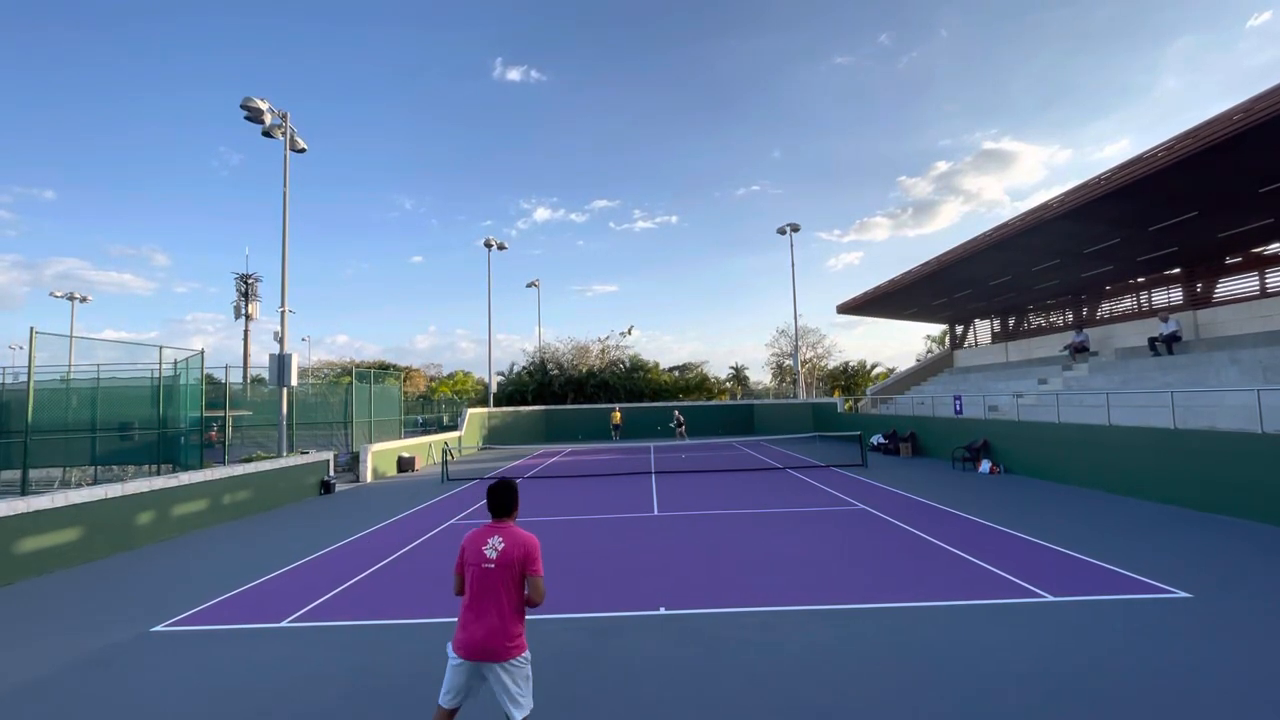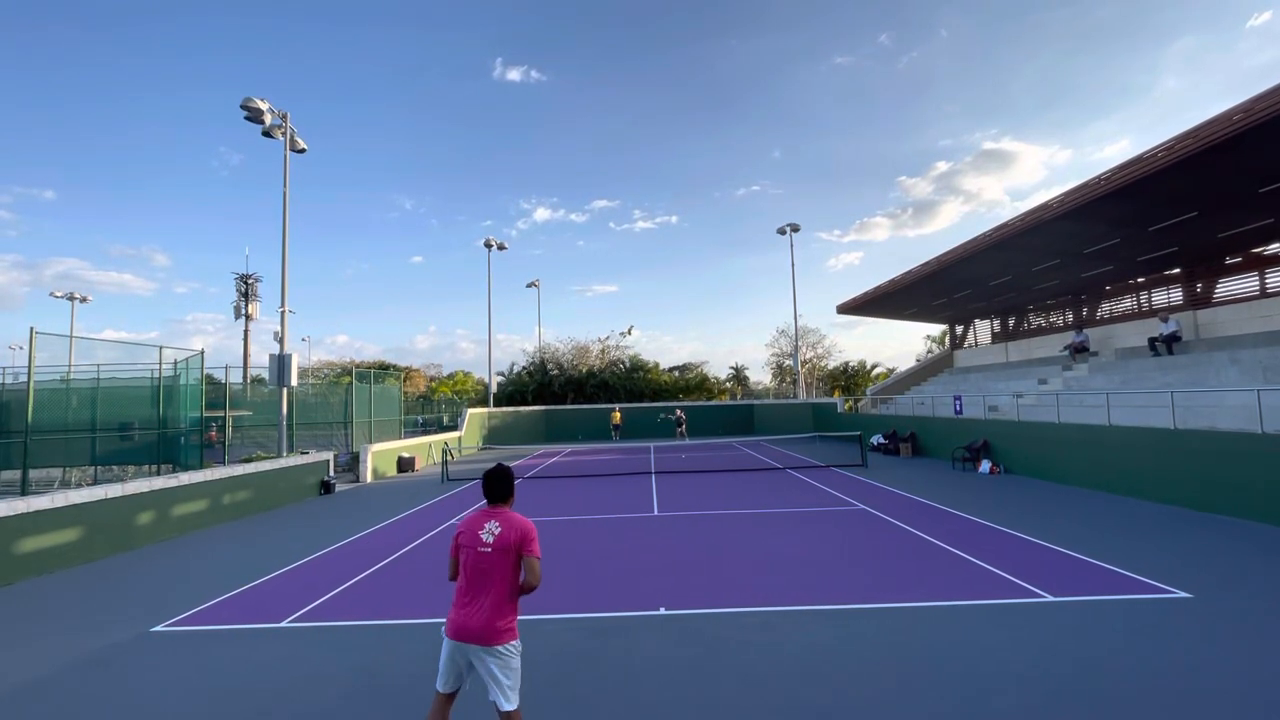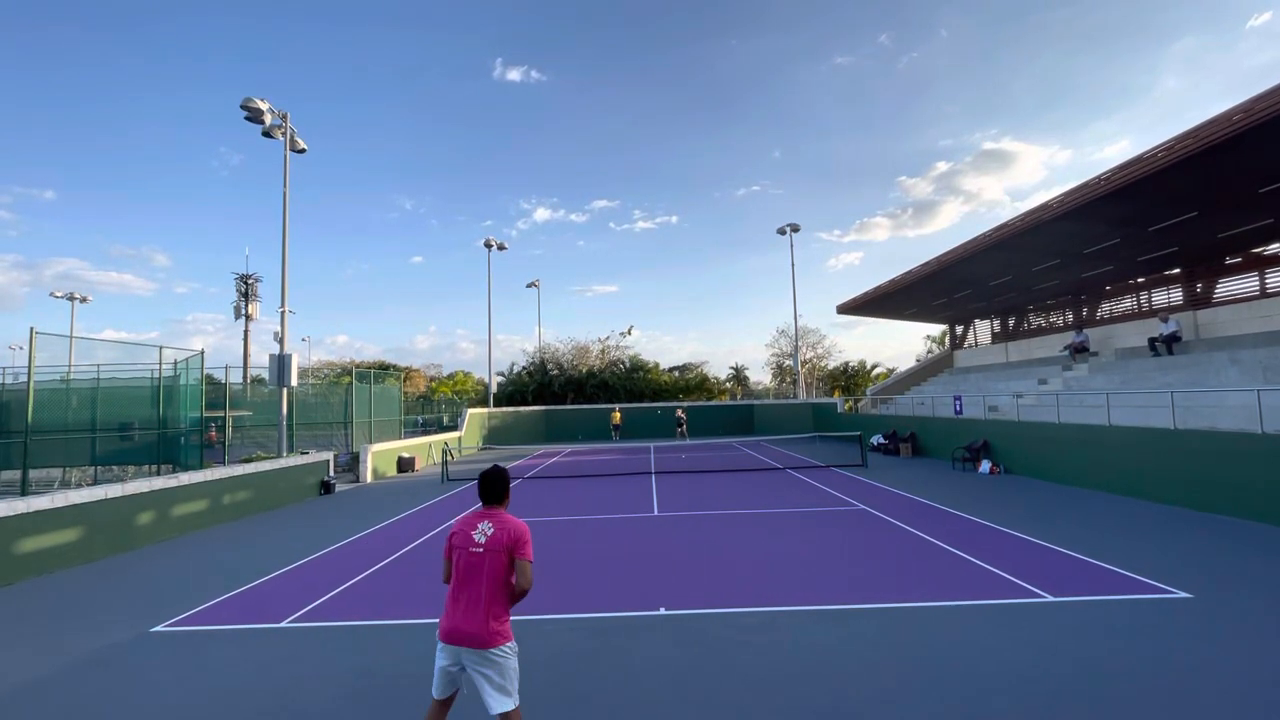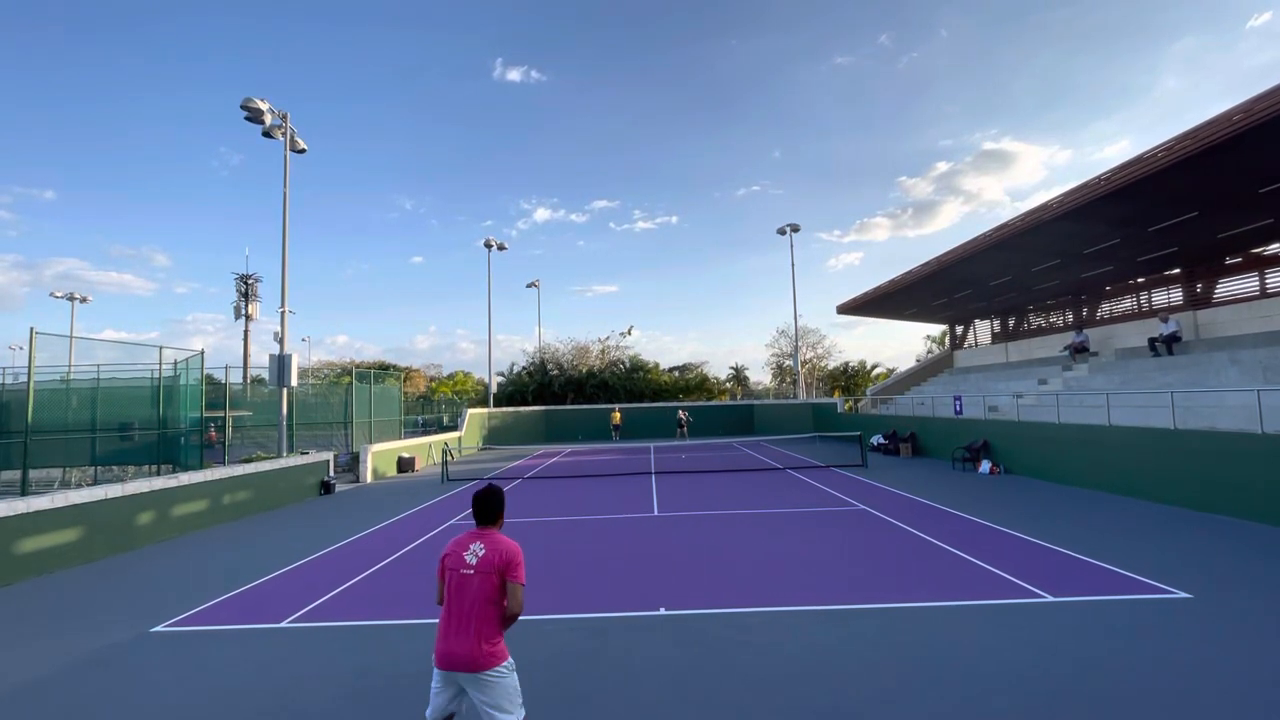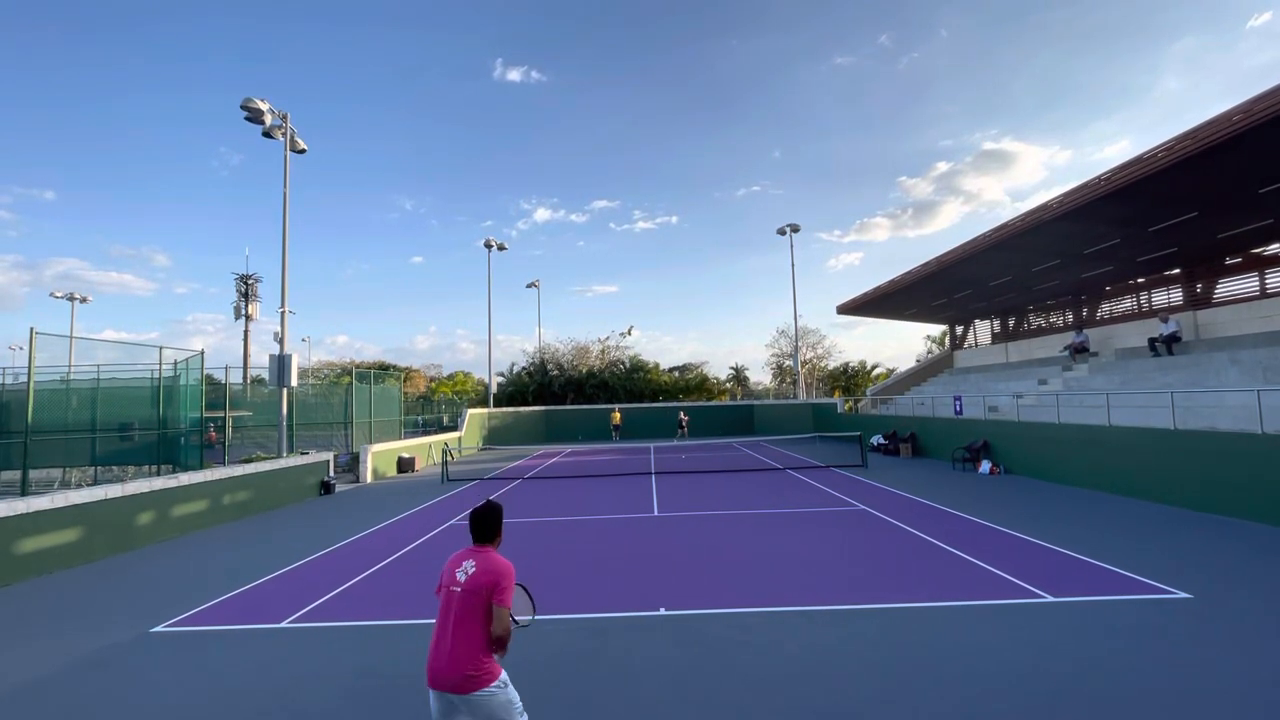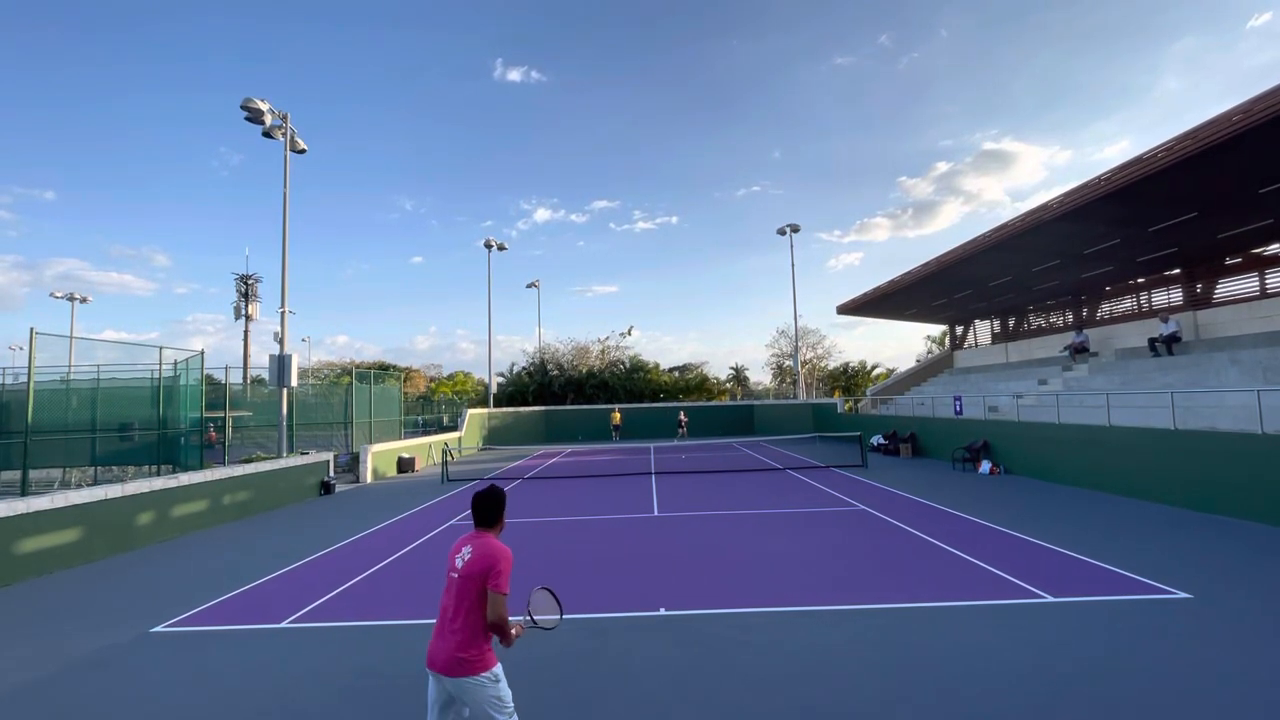
dt=0.1s
person 1, frame 1
left shoulder: (470, 539)
right shoulder: (526, 542)
left elbow: (459, 589)
right elbow: (536, 597)
left hip: (466, 645)
right hip: (506, 649)
person 1, frame 2
left shoulder: (465, 525)
right shoulder: (524, 527)
left elbow: (453, 574)
right elbow: (532, 581)
right wrist: (513, 590)
left hip: (458, 629)
right hip: (498, 634)
left knee: (443, 696)
person 1, frame 3
left shoulder: (459, 526)
right shoulder: (517, 529)
left elbow: (446, 576)
right elbow: (524, 584)
right wrist: (507, 599)
left hip: (451, 633)
right hip: (489, 638)
person 1, frame 4
left shoulder: (452, 546)
right shoulder: (509, 550)
left elbow: (441, 598)
right elbow: (515, 607)
right wrist: (501, 626)
left hip: (446, 656)
right hip: (486, 659)
person 1, frame 5
left shoulder: (453, 562)
right shoulder: (501, 568)
right elbow: (499, 629)
right wrist: (500, 648)
left hip: (437, 673)
right hip: (476, 678)
person 1, frame 6
left shoulder: (460, 546)
right shoulder: (498, 554)
right elbow: (495, 616)
left wrist: (506, 626)
right wrist: (509, 635)
left hip: (437, 659)
right hip: (472, 665)
